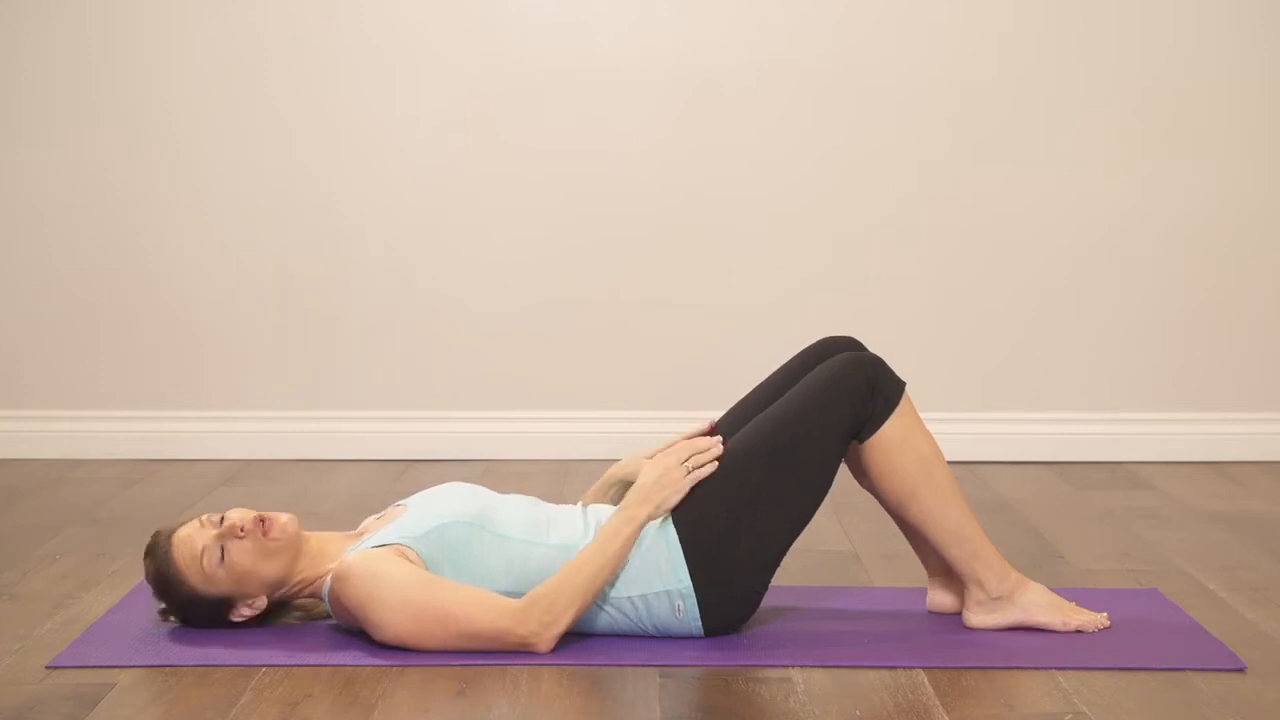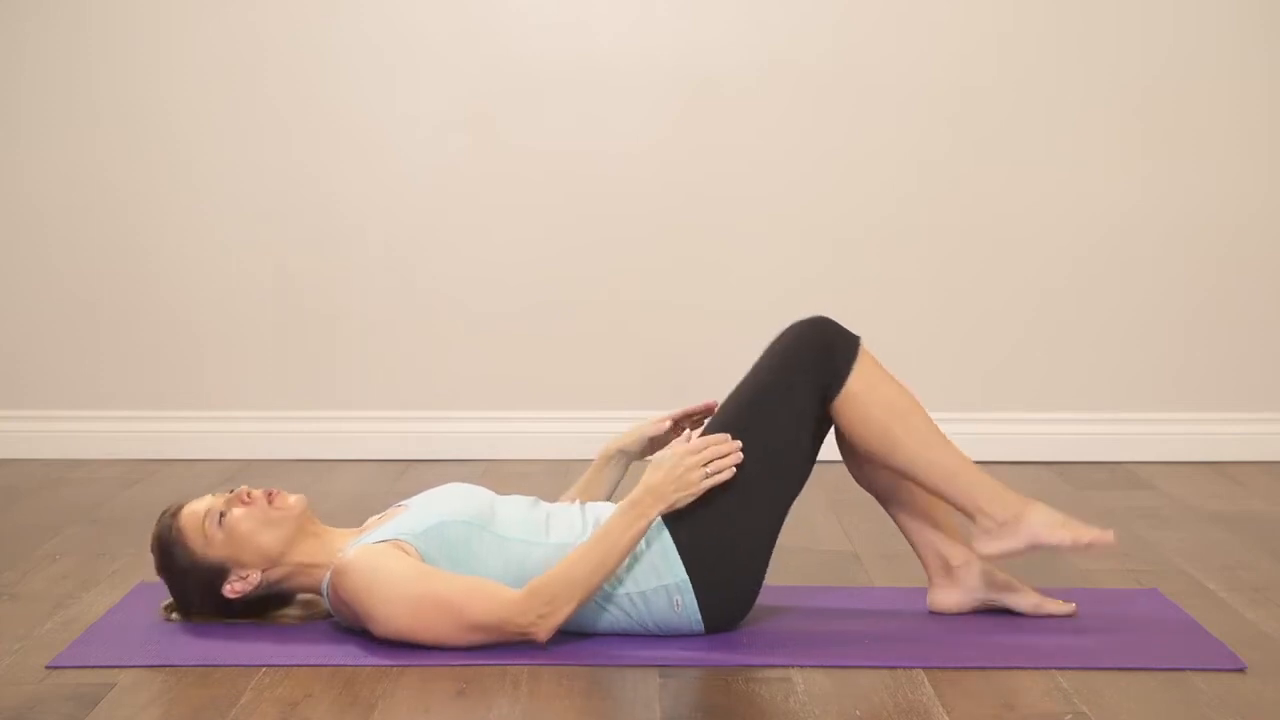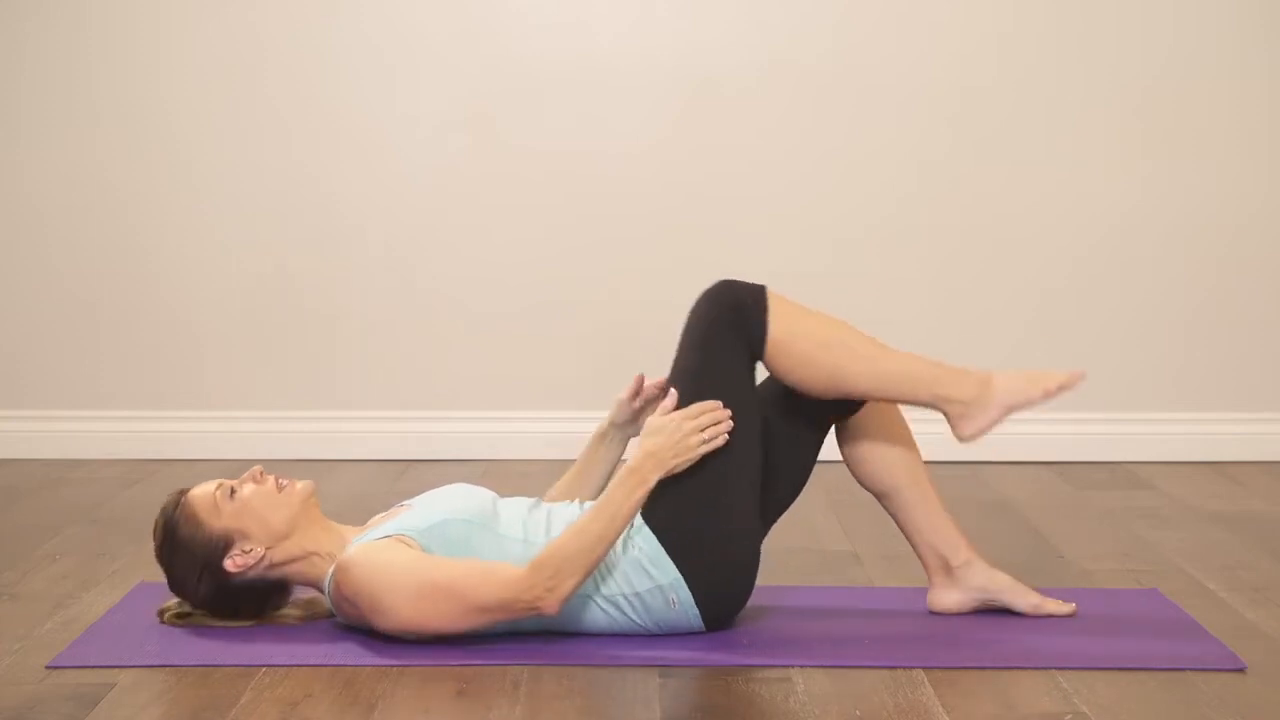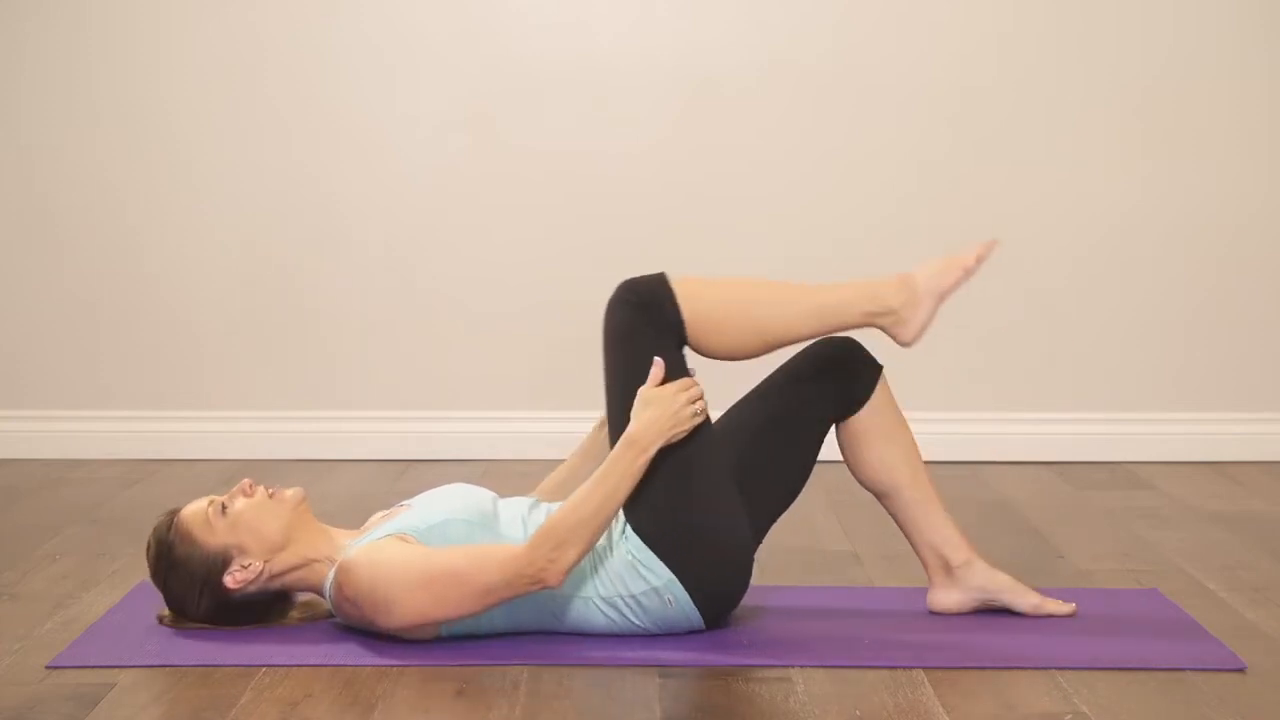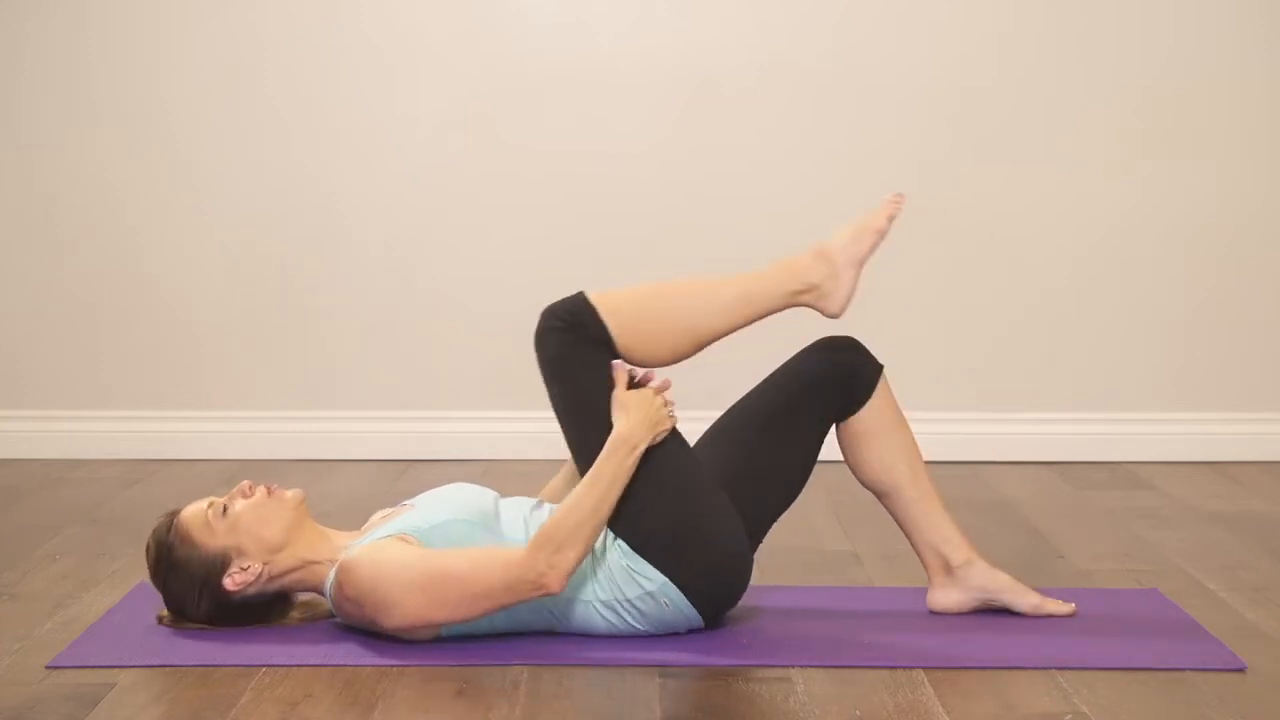
dt=0.3s
person 1, frame 1
left shoulder: (372, 534)
right shoulder: (362, 588)
right elbow: (533, 625)
left wrist: (620, 480)
right wrist: (640, 508)
left hip: (648, 539)
right hip: (688, 575)
left knee: (838, 356)
right knee: (857, 387)
left ankle: (954, 578)
right ankle: (996, 588)
person 1, frame 2
left shoulder: (376, 535)
right shoulder: (363, 584)
right elbow: (531, 613)
left wrist: (619, 455)
right wrist: (649, 500)
left hip: (654, 542)
right hip: (685, 576)
left knee: (823, 363)
right knee: (817, 346)
left ankle: (955, 571)
right ankle: (1002, 516)
person 1, frame 3
left shoulder: (374, 538)
right shoulder: (367, 583)
right elbow: (541, 590)
left wrist: (613, 433)
right wrist: (649, 465)
left hip: (658, 550)
right hip: (681, 572)
left knee: (838, 378)
right knee: (728, 308)
left ankle: (956, 572)
right ankle: (964, 394)
person 1, frame 4
left shoulder: (372, 541)
right shoulder: (369, 584)
right elbow: (542, 564)
left wrist: (614, 421)
right wrist: (644, 437)
left hip: (664, 558)
right hip: (674, 574)
left knee: (840, 366)
right knee: (642, 301)
left ankle: (954, 572)
right ankle: (894, 299)
person 1, frame 5
left shoulder: (374, 538)
right shoulder: (368, 584)
right elbow: (542, 571)
left wrist: (610, 420)
right wrist: (629, 437)
left hip: (672, 550)
right hip: (675, 577)
left knee: (841, 365)
right knee: (566, 324)
left ankle: (955, 571)
right ankle: (807, 274)
